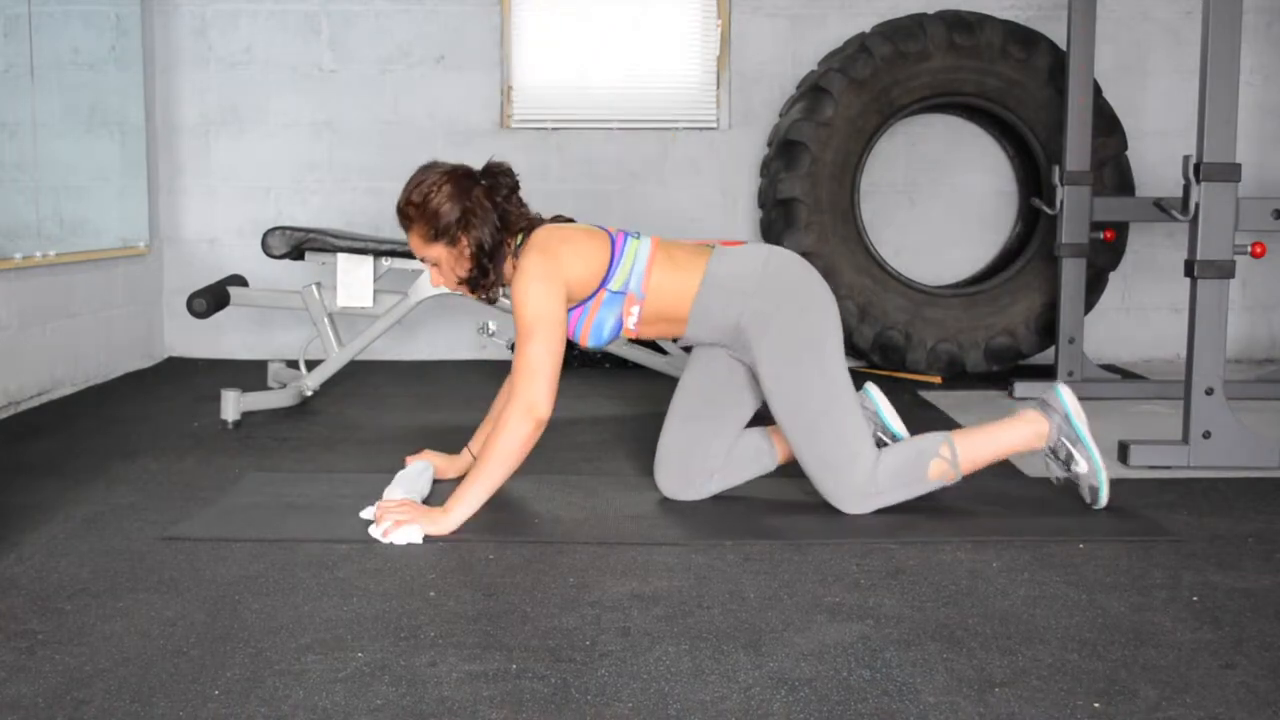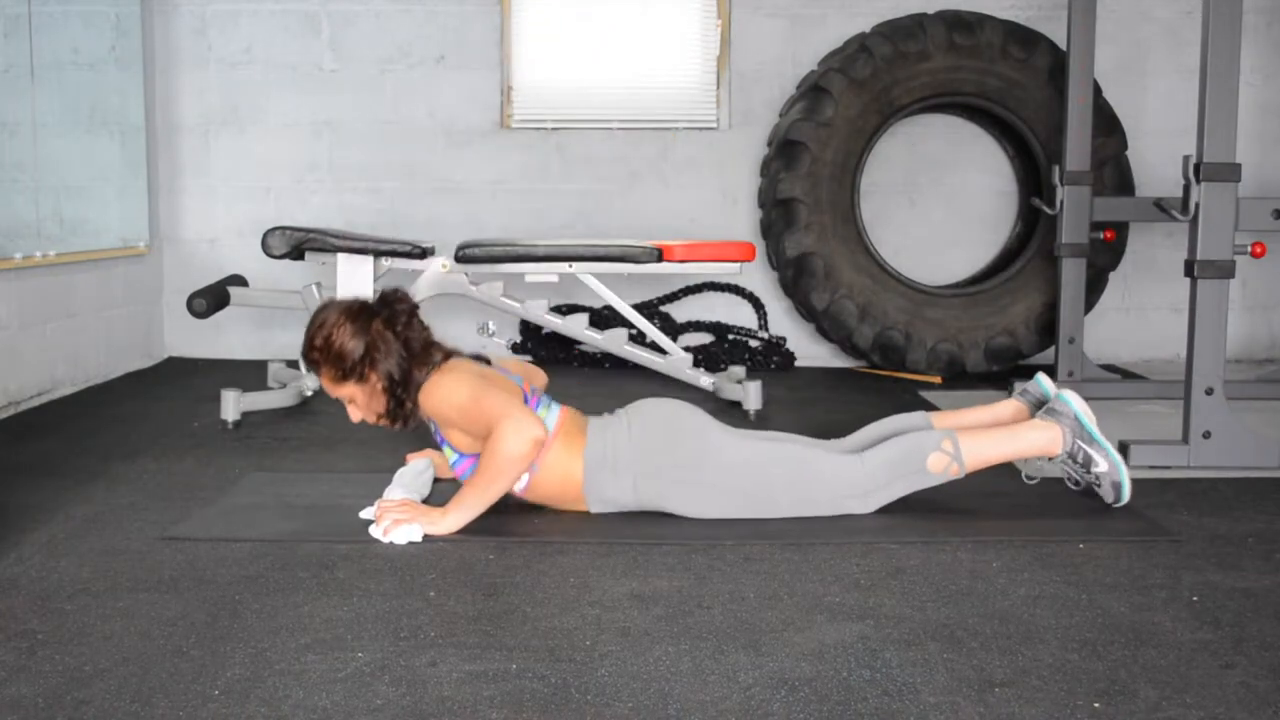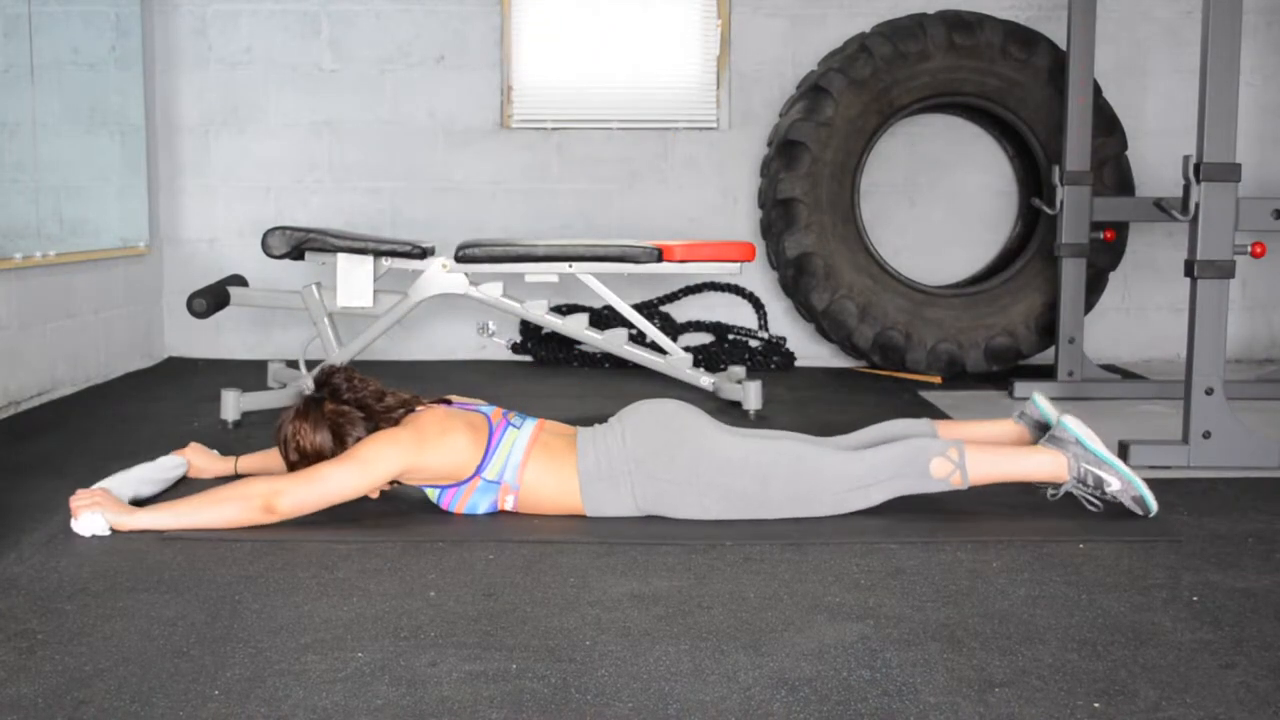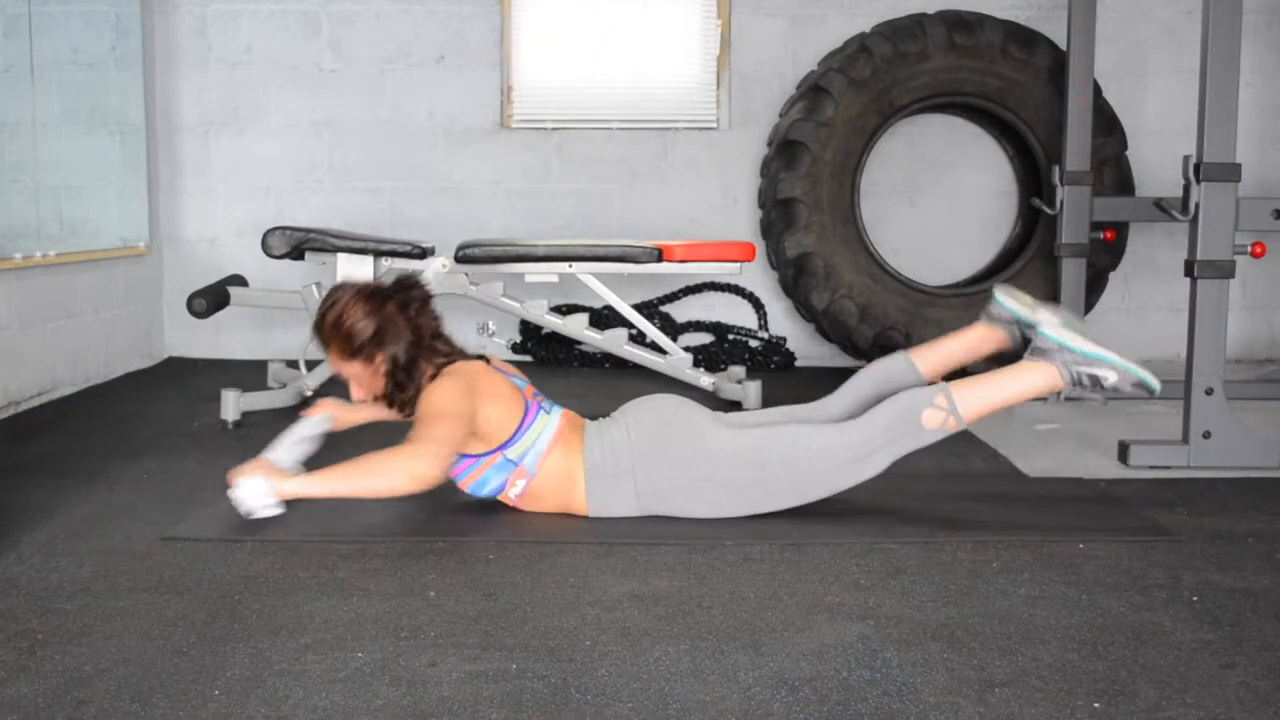
dt=1s
person 1, frame 1
left shoulder: (535, 266)
right shoulder: (534, 252)
left elbow: (532, 407)
right elbow: (526, 375)
left wrist: (451, 512)
right wrist: (466, 458)
left hip: (778, 303)
right hip: (747, 311)
left knee: (854, 492)
right knee: (680, 480)
left ankle: (1041, 424)
right ankle: (846, 419)
person 1, frame 2
left shoulder: (437, 392)
right shoulder: (449, 371)
left elbow: (524, 430)
left wrist: (450, 515)
right wrist: (460, 460)
left hip: (658, 464)
right hip: (655, 435)
left knee: (861, 484)
right knee: (846, 455)
left ankle: (1051, 435)
right ankle: (1025, 406)
person 1, frame 3
left shoulder: (403, 445)
right shoulder: (410, 414)
left elbow: (276, 504)
right elbow: (310, 454)
left wrist: (127, 516)
right wrist: (217, 461)
left hip: (653, 469)
right hip: (653, 439)
left knee: (859, 478)
right knee: (847, 456)
left ankle: (1062, 461)
right ankle: (1026, 428)
person 1, frame 4
left shoulder: (445, 392)
right shoulder: (457, 365)
left elbow: (423, 467)
left wrist: (293, 479)
right wrist: (356, 414)
left hip: (659, 468)
right hip: (656, 434)
left knee: (866, 447)
right knee: (839, 416)
left ankle: (1052, 372)
right ankle: (1001, 326)
